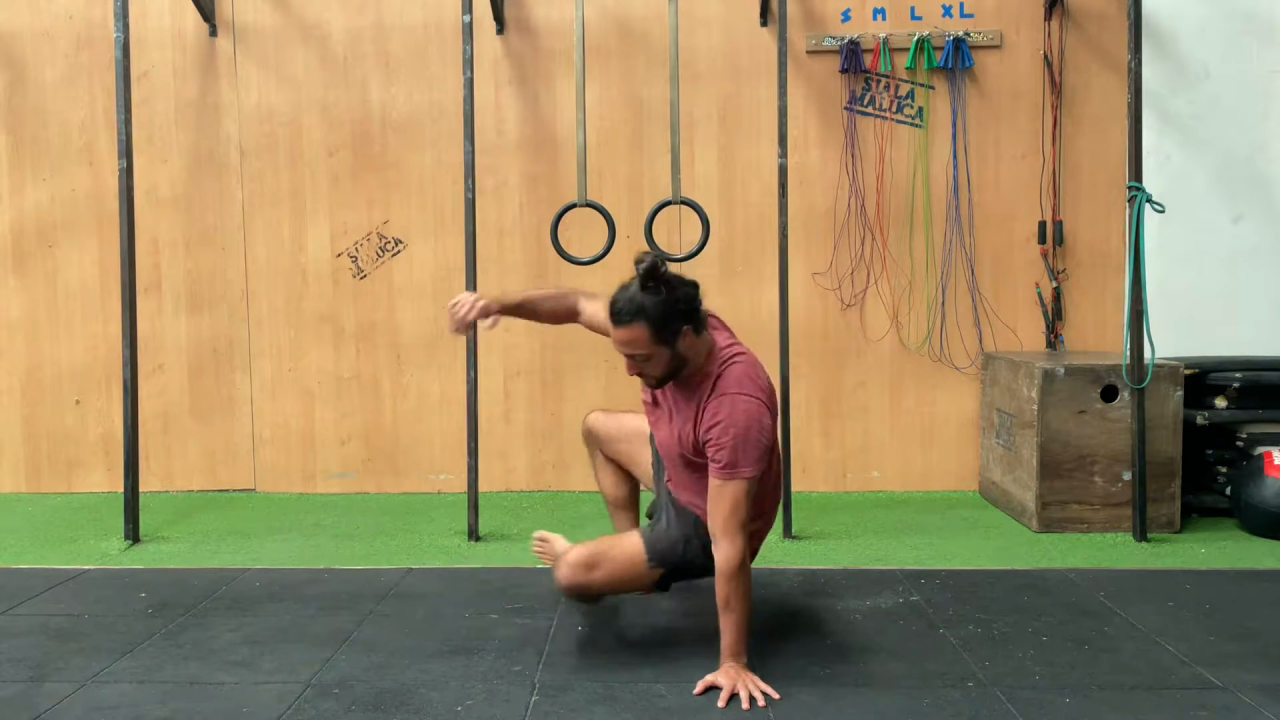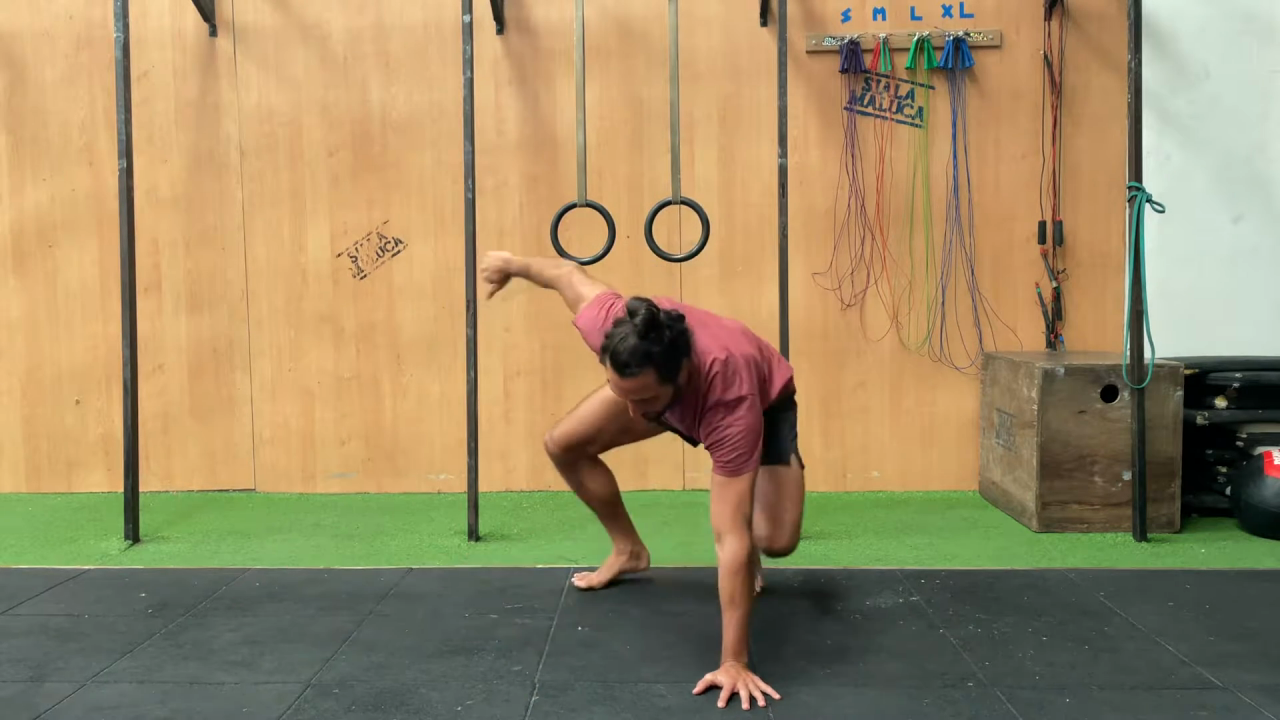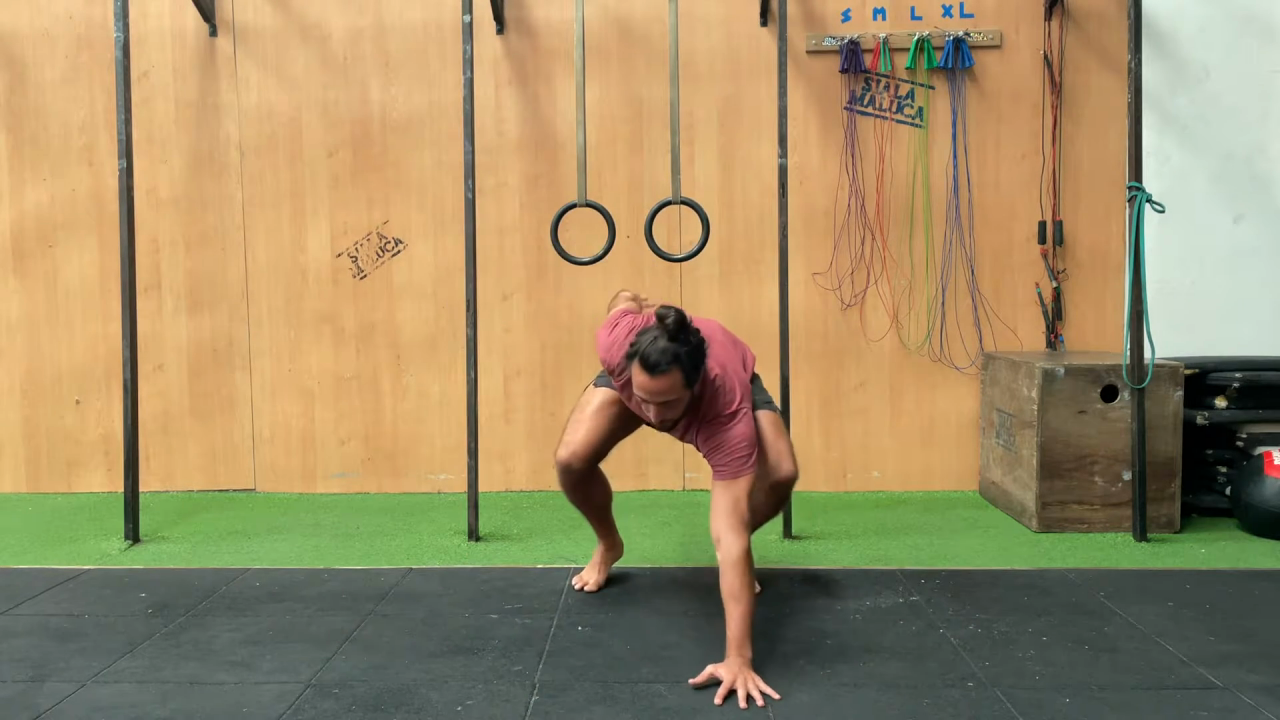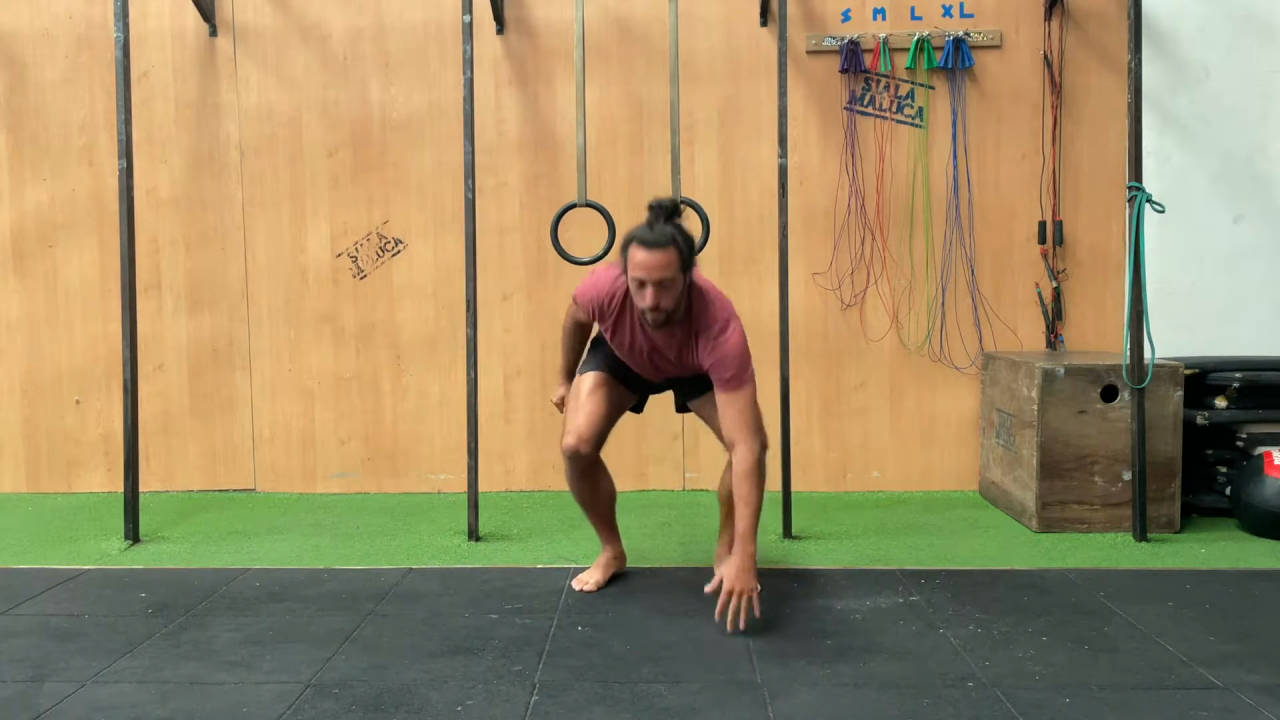
dt=0.3s
person 1, frame 1
left shoulder: (735, 405)
right shoulder: (660, 315)
left elbow: (729, 543)
right elbow: (573, 305)
left wrist: (735, 663)
right wrist: (499, 300)
left hip: (700, 514)
right hip: (683, 470)
left knee: (573, 576)
right knee: (596, 428)
right ankle: (630, 551)
person 1, frame 2
left shoulder: (730, 406)
right shoulder: (609, 325)
left elbow: (730, 540)
right elbow: (569, 274)
left wrist: (734, 662)
right wrist: (509, 261)
left hip: (763, 399)
right hip: (689, 387)
left knee: (776, 540)
right knee: (561, 445)
right ankle: (628, 551)
person 1, frame 3
left shoulder: (729, 413)
right shoulder: (619, 346)
left elbow: (732, 540)
right elbow: (624, 299)
left wrist: (738, 657)
right wrist: (627, 298)
left hip: (732, 378)
right hip: (631, 378)
left knee: (780, 475)
right knee: (571, 461)
left ankle: (733, 566)
right ankle: (608, 547)
person 1, frame 4
left shoulder: (719, 329)
right shoulder: (601, 289)
left elbow: (747, 448)
right elbow: (575, 321)
left wrist: (742, 554)
right wrist: (564, 381)
left hip: (693, 370)
right hip: (618, 360)
left knee: (751, 436)
right knee: (576, 447)
left ankle: (722, 554)
right ankle: (611, 551)
